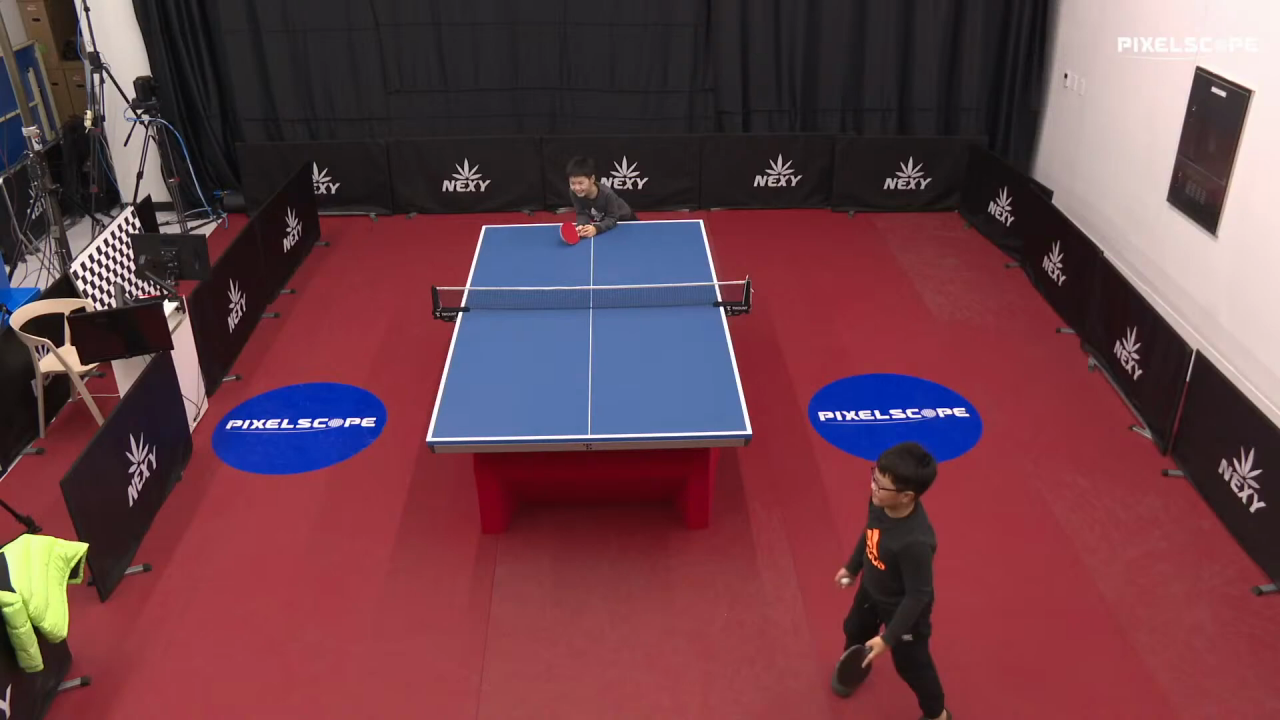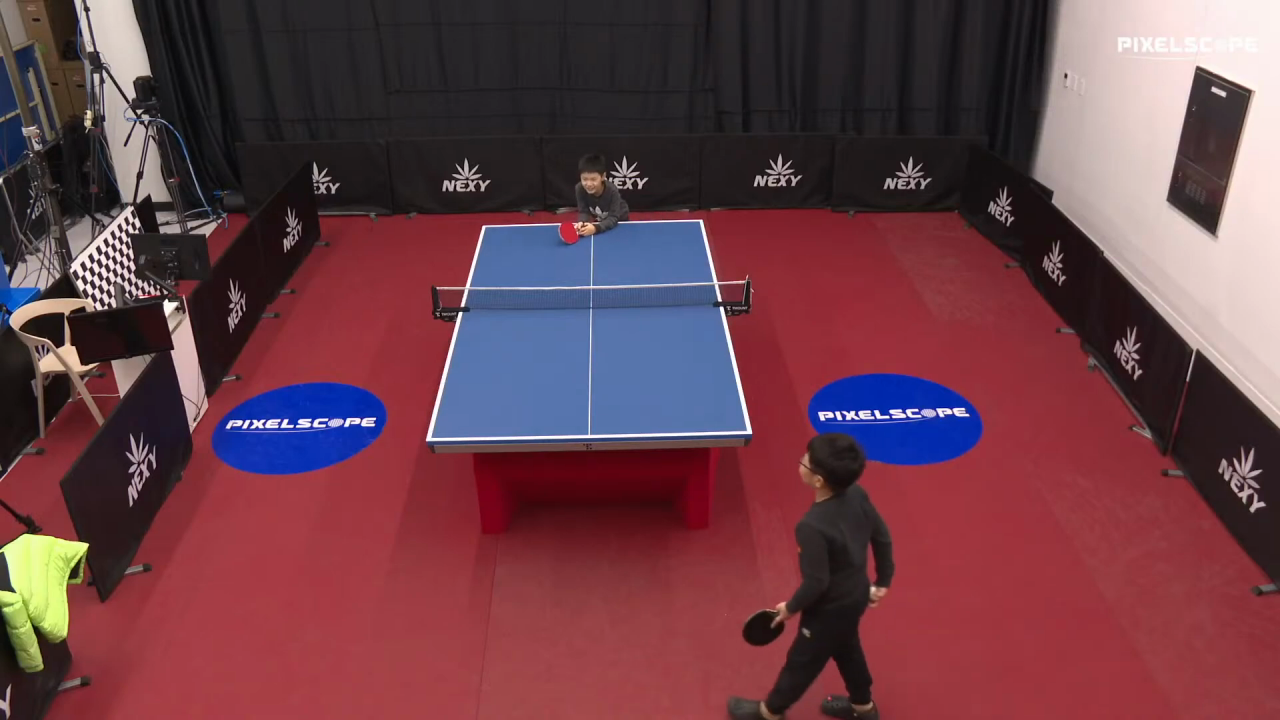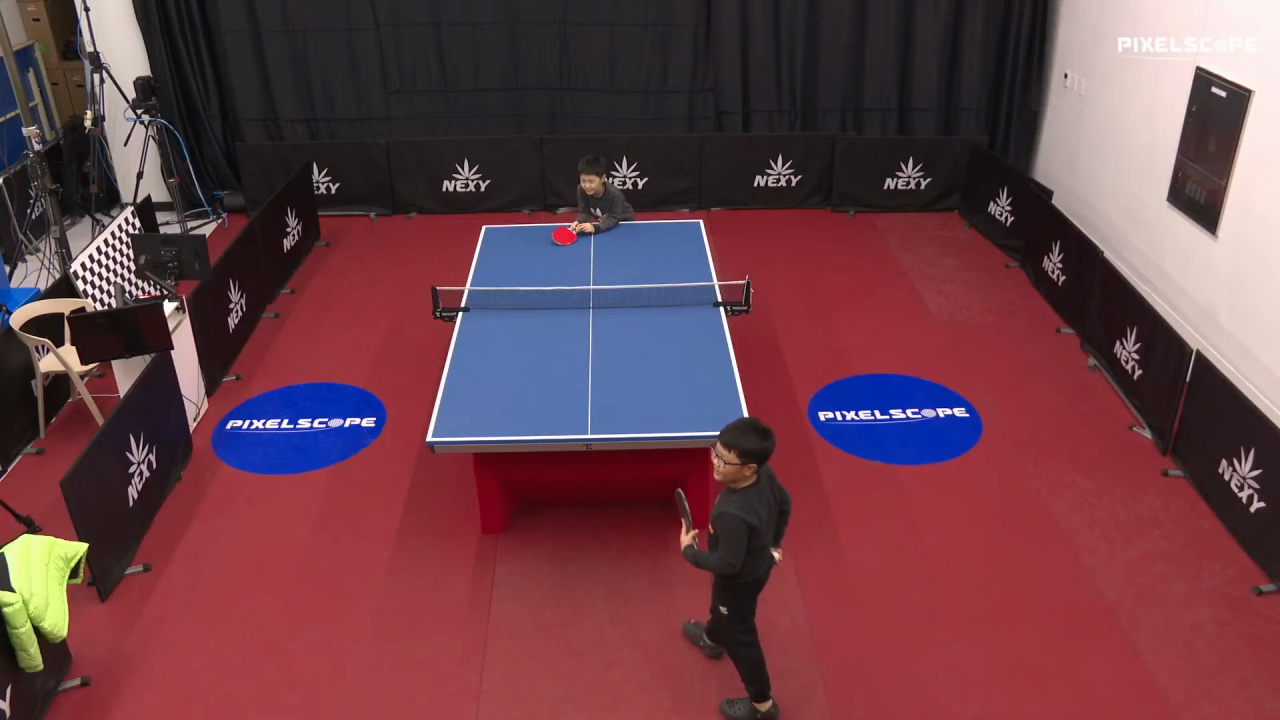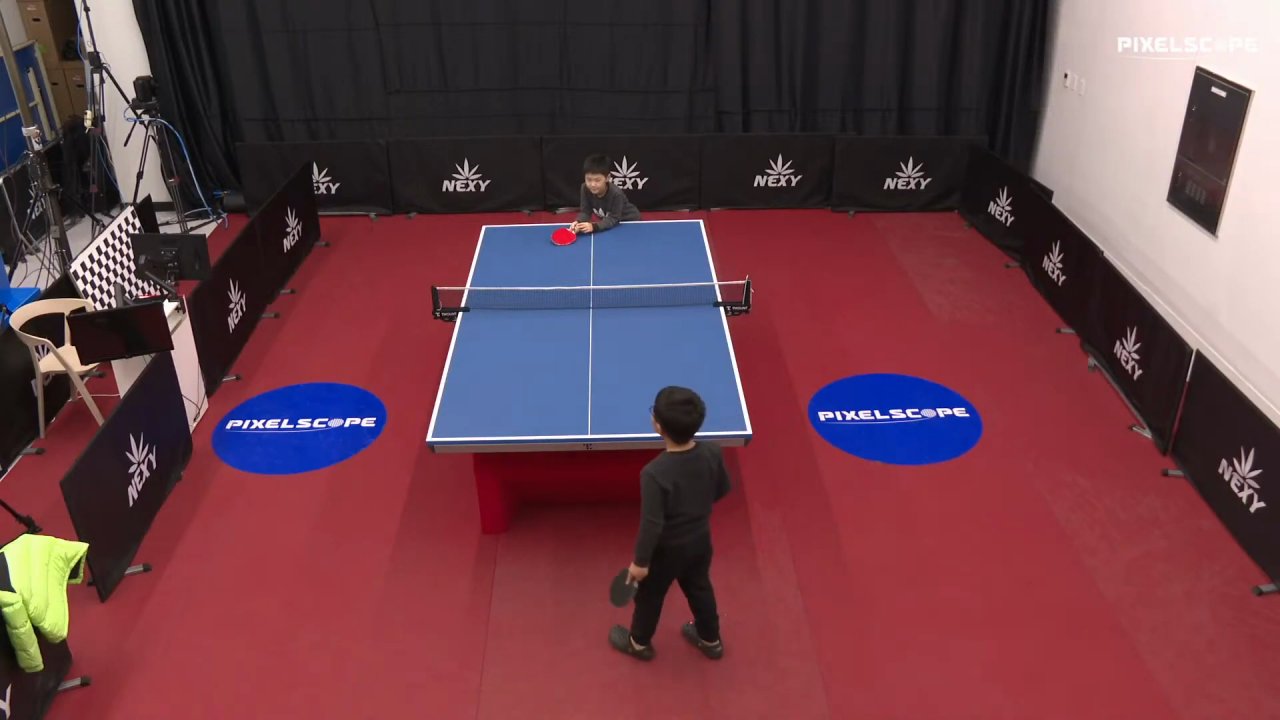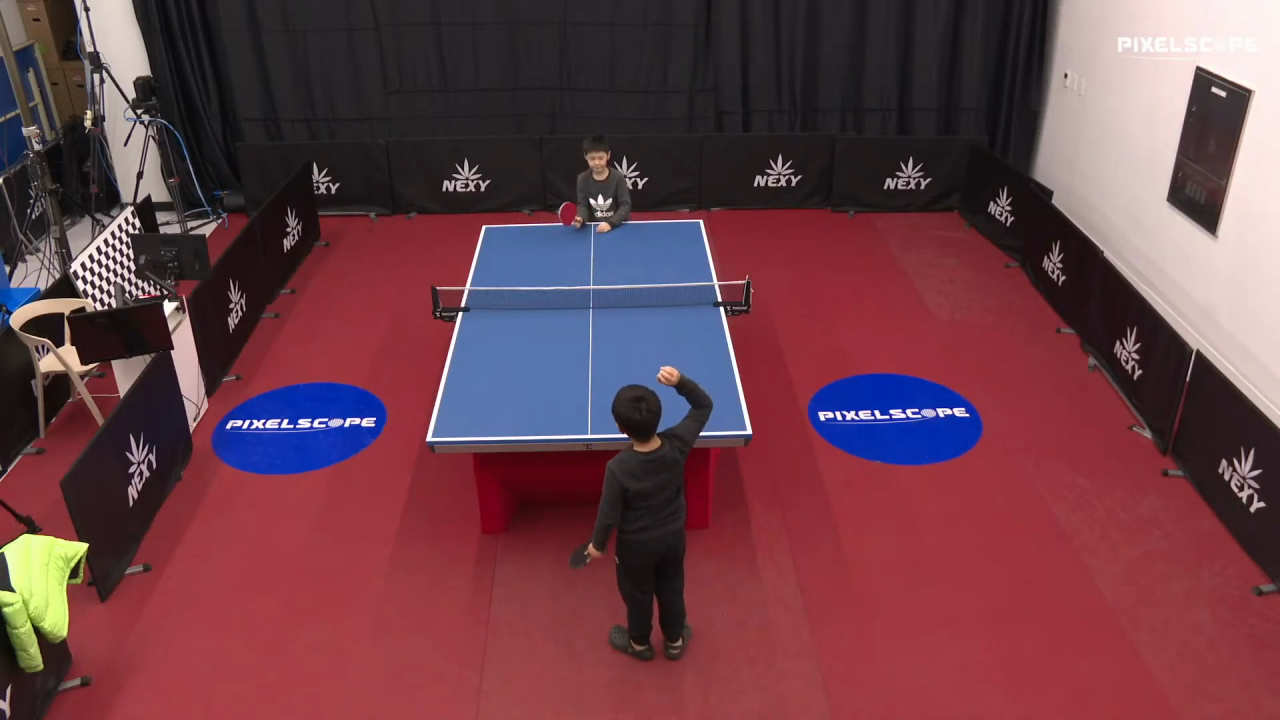
dt=0.7s
person 1, frame 1
left shoulder: (915, 543)
right shoulder: (880, 503)
left elbow: (917, 596)
left wrist: (887, 638)
right wrist: (851, 567)
left hip: (906, 607)
right hip: (873, 592)
left knee: (911, 664)
right knee: (855, 629)
person 1, frame 2
left shoulder: (814, 528)
right shoulder: (857, 496)
left elbow: (816, 583)
right elbow: (881, 537)
left wrist: (789, 608)
right wrist: (882, 581)
left hip: (829, 607)
right hip: (854, 595)
left knee: (803, 661)
right knee: (845, 647)
person 1, frame 3
left shoulder: (732, 514)
right shoulder: (766, 476)
left elbow: (727, 564)
right elbow: (784, 506)
left wrist: (690, 550)
right wrist: (773, 543)
left hip: (739, 580)
right hip: (758, 566)
left knee: (742, 637)
right knee: (723, 610)
right ankle: (711, 639)
person 1, frame 4
left shoulder: (655, 473)
right shoulder: (712, 453)
left elbow: (652, 524)
right elbow: (723, 489)
left wrist: (640, 561)
left hip: (668, 549)
right hip: (700, 540)
left knee: (649, 594)
right knee: (699, 588)
left ankle: (640, 642)
right ankle: (710, 639)
person 1, frame 5
left shoulder: (618, 469)
right shoulder: (677, 445)
left elbow: (609, 515)
right elbow: (704, 405)
left wrist: (597, 544)
right wrist: (680, 381)
left hip: (637, 545)
right hip: (673, 535)
left knee: (638, 595)
right knee: (672, 589)
left ankle: (640, 643)
right ankle: (675, 640)
